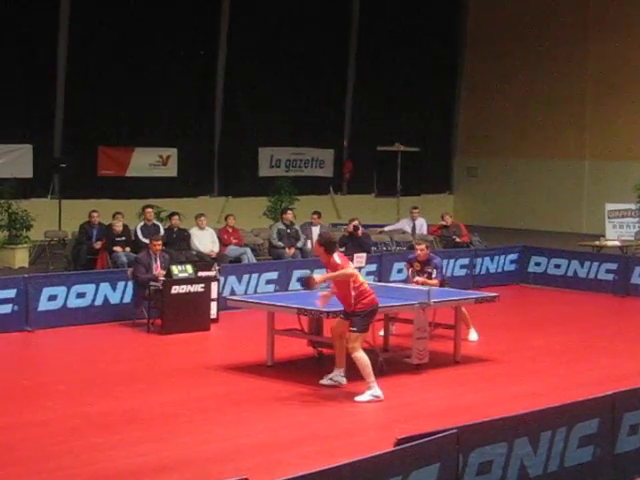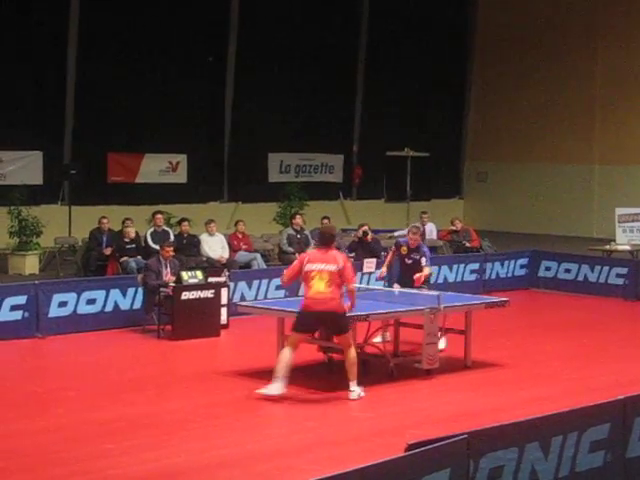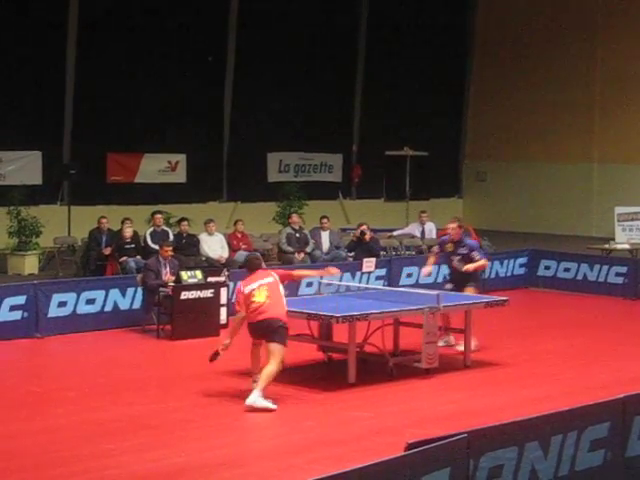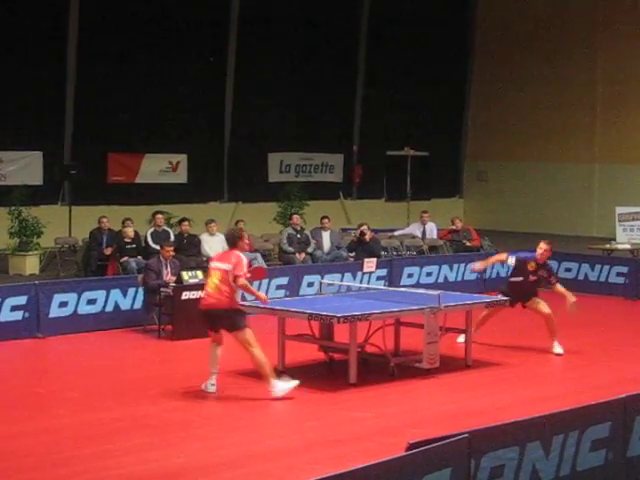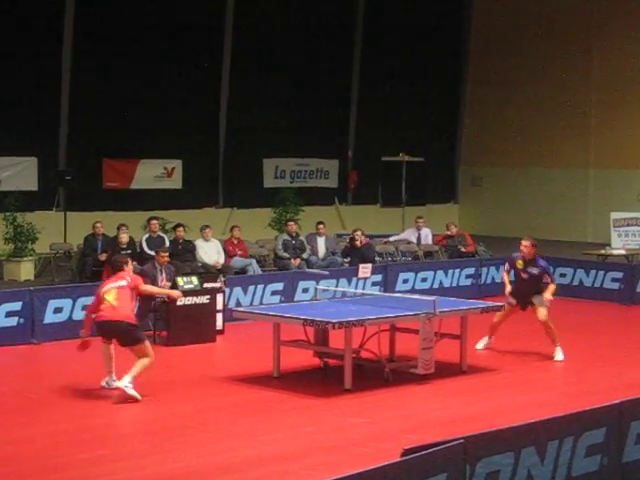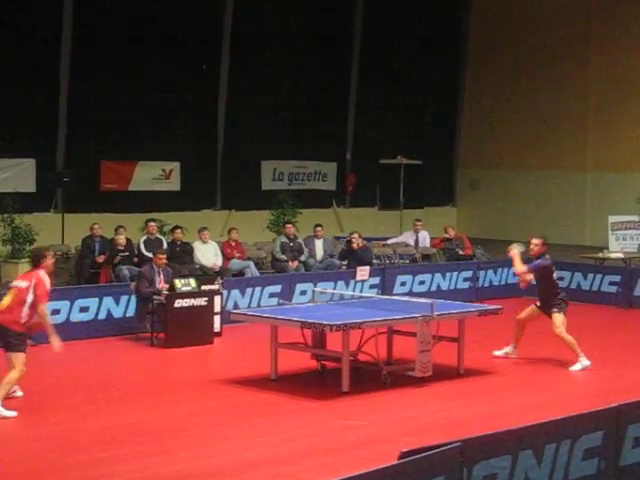
dt=0.7s
person 1, frame 1
left shoulder: (335, 258)
right shoulder: (329, 260)
left elbow: (350, 272)
left wrist: (323, 278)
right wrist: (331, 292)
left hip: (364, 305)
right hip: (355, 305)
left knee: (354, 347)
right knee: (336, 331)
left ankle: (374, 390)
right ankle: (338, 374)
person 1, frame 2
left shoulder: (305, 257)
right shoulder: (342, 258)
left elbow: (285, 280)
right elbow: (351, 287)
left wrist: (301, 277)
right wrist: (352, 302)
left hip: (309, 309)
right hip: (333, 311)
left knee: (290, 346)
right knee: (348, 347)
left ankle: (278, 385)
right ankle: (354, 388)
person 1, frame 3
left shoulder: (242, 286)
right shoulder: (273, 274)
left elbow: (241, 315)
right elbow: (297, 274)
left wrist: (229, 339)
right wrist: (323, 272)
left hip: (255, 321)
right hip: (275, 320)
left knee: (256, 344)
right knee: (275, 363)
left ankle: (257, 381)
right ankle: (256, 396)
person 1, frame 4
left shoulder: (216, 257)
right shoulder: (239, 258)
right elbow: (240, 282)
right wrist: (258, 294)
left hip: (207, 306)
right hip: (225, 307)
left knee: (216, 342)
right knee: (252, 346)
left ankle: (212, 381)
right ankle: (275, 385)
person 1, frame 5
left shoulder: (104, 285)
right shoulder: (131, 277)
left elbow: (90, 311)
right elbow: (144, 288)
left wrist: (86, 330)
right wrist: (169, 292)
left hip: (102, 321)
right hip: (124, 321)
left knee: (107, 342)
right knee: (147, 357)
left ankle: (110, 379)
right ankle: (127, 381)
person 1, frame 6
left shoulder: (25, 277)
right shoulder: (42, 278)
right elbow: (40, 309)
left wrist: (31, 321)
right wrist: (52, 335)
right knee: (19, 369)
person 2, frame 1
left shoulder: (436, 262)
right shoulder: (412, 259)
left elbow: (436, 283)
left wrist: (423, 280)
right wrist: (412, 279)
left hip: (438, 287)
left ankle: (471, 329)
person 2, frame 2
left shoulder: (424, 251)
right shoulder: (400, 243)
left elbow: (427, 270)
right elbow: (392, 252)
left wrist: (422, 275)
right wrist: (385, 266)
left hip: (418, 282)
right hip: (401, 281)
left ankle: (440, 336)
right ankle: (384, 334)
person 2, frame 3
left shoulder: (471, 244)
right shoulder: (444, 241)
left elbow: (484, 263)
right elbow: (434, 253)
left wrist: (473, 265)
right wrist: (429, 266)
left hip: (470, 281)
right hip: (455, 279)
left ankle: (470, 339)
right ankle: (447, 336)
person 2, frame 4
left shoulder: (547, 269)
right shoulder: (525, 257)
left elbow: (555, 284)
right elbow: (503, 257)
left wrist: (568, 296)
right wrist: (484, 263)
left hip: (528, 295)
right hip: (509, 293)
left knee: (547, 313)
right knee: (488, 313)
left ankle: (555, 342)
person 2, frame 5
left shoulder: (542, 266)
right shoulder: (515, 258)
left elbow: (552, 284)
right elbow: (505, 272)
left wrist: (548, 293)
right wrist: (507, 285)
left hip: (536, 295)
right hip: (517, 294)
left knee: (543, 319)
right knee: (496, 321)
left ankle: (557, 348)
right ankle: (489, 339)
person 2, frame 6
left shoulder: (543, 262)
right shoulder: (539, 260)
left elbow: (520, 270)
left wrist: (516, 254)
right wrist: (526, 279)
left hip: (557, 301)
right hip: (545, 300)
left knee: (559, 331)
right knee: (520, 320)
left ankle: (582, 359)
right ankle: (512, 349)
